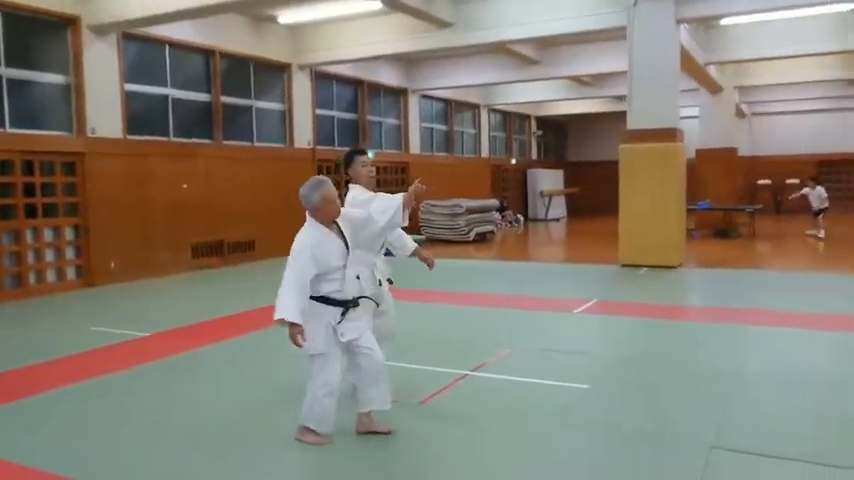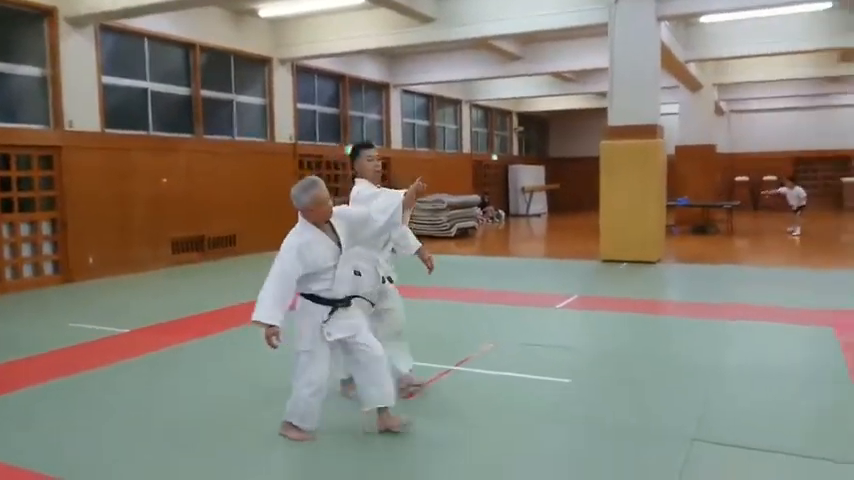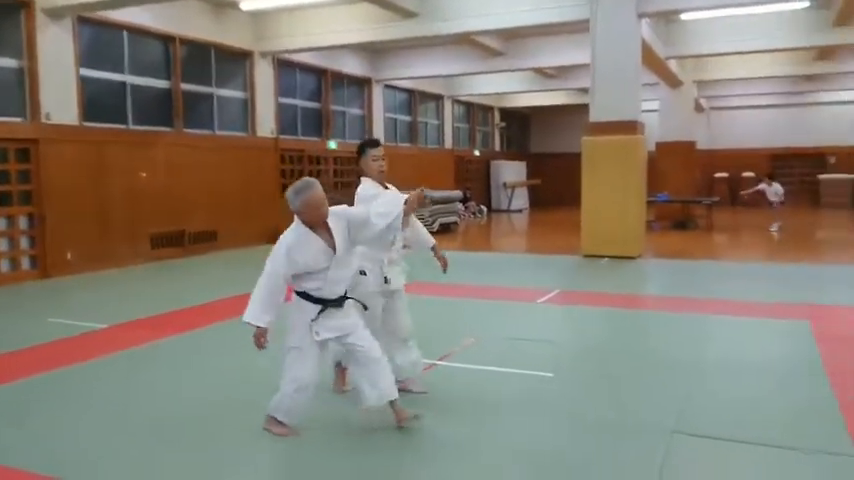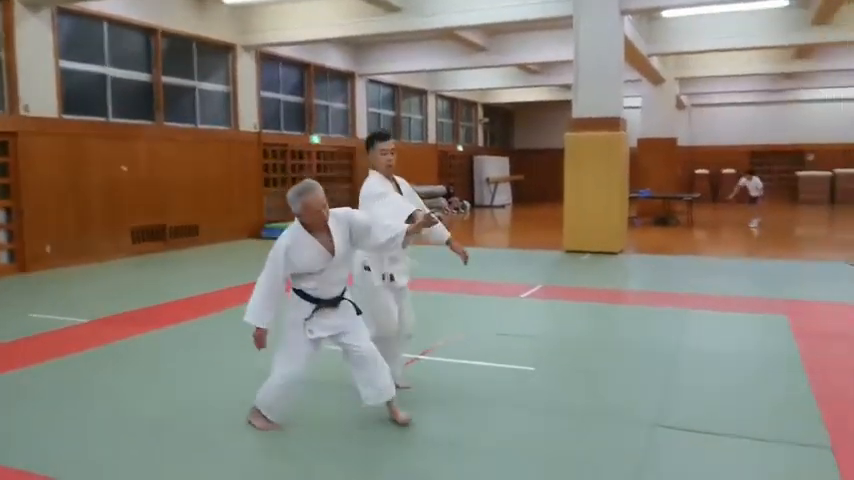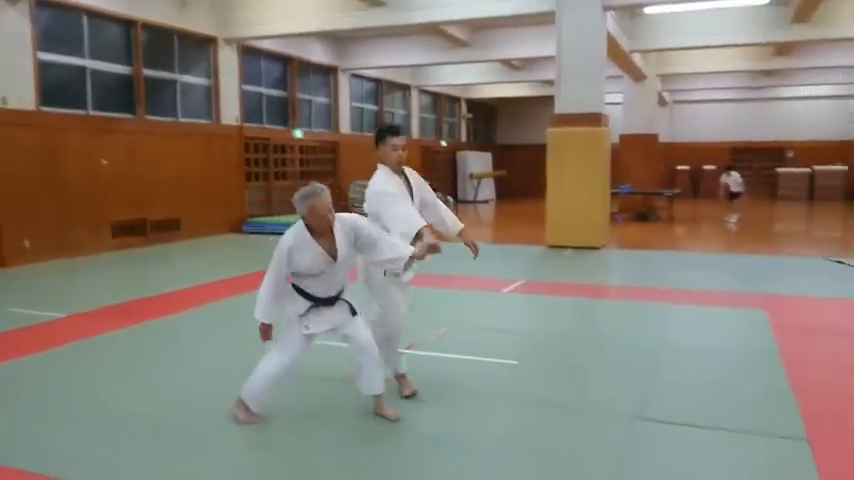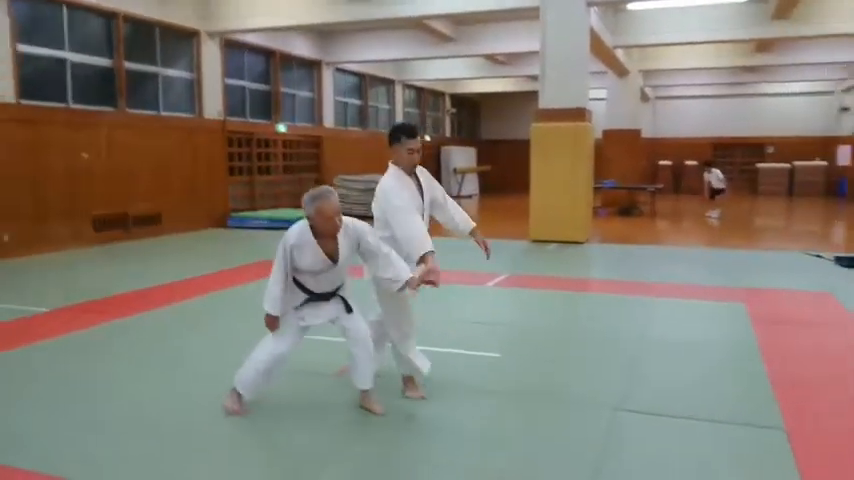
dt=0.1s
person 1, frame 1
left shoulder: (345, 219)
right shoulder: (307, 242)
left elbow: (376, 218)
right elbow: (294, 282)
left wrist: (406, 199)
right wrist: (291, 320)
left hip: (353, 310)
right hip: (324, 317)
left knee: (372, 361)
right knee: (327, 377)
left ankle: (365, 420)
right ankle: (308, 428)
person 1, frame 2
left shoulder: (341, 218)
right shoulder: (296, 243)
left elbow: (374, 215)
right elbow: (279, 282)
left wrist: (405, 198)
right wrist: (270, 322)
left hip: (346, 309)
right hip: (317, 315)
left knee: (372, 357)
right knee: (314, 375)
left ankle: (385, 417)
right ankle: (292, 424)
person 1, frame 3
left shoulder: (341, 217)
right shoulder: (290, 243)
left elbow: (373, 219)
right elbow: (271, 283)
left wrist: (406, 204)
right wrist: (260, 323)
left hip: (342, 308)
right hip: (309, 314)
left knee: (369, 354)
right knee: (303, 374)
left ankle: (395, 409)
right ankle: (276, 418)
person 1, frame 4
left shoulder: (344, 219)
right shoulder: (289, 242)
left elbow: (378, 233)
right elbow: (270, 282)
left wrist: (412, 228)
right wrist: (261, 323)
left hip: (339, 306)
right hip: (307, 312)
left knee: (366, 353)
right knee: (290, 367)
left ankle: (391, 407)
right ankle: (260, 412)
person 1, frame 5
left shoulder: (351, 223)
right shoulder: (292, 242)
left elbow: (380, 244)
right elbow: (275, 280)
left wrist: (412, 254)
right wrist: (266, 318)
left hip: (338, 303)
right hip: (303, 306)
left knee: (366, 345)
right knee: (280, 358)
left ankle: (378, 401)
right ankle: (245, 404)
person 1, frame 6
left shoulder: (354, 228)
right shoulder: (294, 238)
left elbow: (381, 255)
right elbow: (281, 276)
left wrist: (409, 278)
right wrist: (273, 310)
left hip: (336, 297)
right hip: (301, 300)
left knee: (361, 337)
right knee: (275, 348)
left ankle: (366, 396)
right ankle: (238, 393)
person 2, frame 1
left shoulder: (371, 198)
right shoulder: (356, 199)
right elbow: (386, 208)
left wrist: (416, 250)
left hip: (375, 269)
left knee: (384, 326)
person 2, frame 2
left shoulder: (380, 192)
right shoulder: (362, 193)
left elbow: (398, 227)
left wrist: (420, 250)
left hip: (381, 268)
left knee: (395, 324)
left ankle: (403, 377)
right ankle: (346, 378)
person 2, frame 3
left shoulder: (389, 191)
right shoulder: (367, 193)
left elbow: (411, 221)
left wrist: (433, 248)
left hip: (390, 269)
right hip: (368, 272)
left knee: (402, 329)
left ankle: (406, 377)
right ankle: (341, 365)
person 2, frame 4
left shoulder: (399, 184)
right shoulder: (373, 189)
left elbow: (422, 211)
right elbow: (394, 207)
left wrist: (450, 241)
right wrist: (415, 218)
left hip: (396, 265)
right hip: (374, 268)
left knee: (404, 326)
right knee: (386, 327)
left ankle: (391, 373)
person 2, frame 5
left shoulder: (410, 177)
right shoulder: (380, 185)
left elbow: (433, 206)
right elbow: (401, 214)
left wrist: (463, 233)
right wrist: (424, 235)
right hip: (381, 263)
left knee: (387, 319)
right knee: (393, 323)
right ankle: (400, 374)
person 2, frame 6
left shoulder: (421, 175)
right shoulder: (390, 187)
left elbow: (444, 205)
right elbow: (408, 225)
left wrist: (474, 231)
right wrist: (429, 259)
left hip: (408, 259)
left knee: (392, 318)
right knee: (402, 323)
right ankle: (409, 375)
